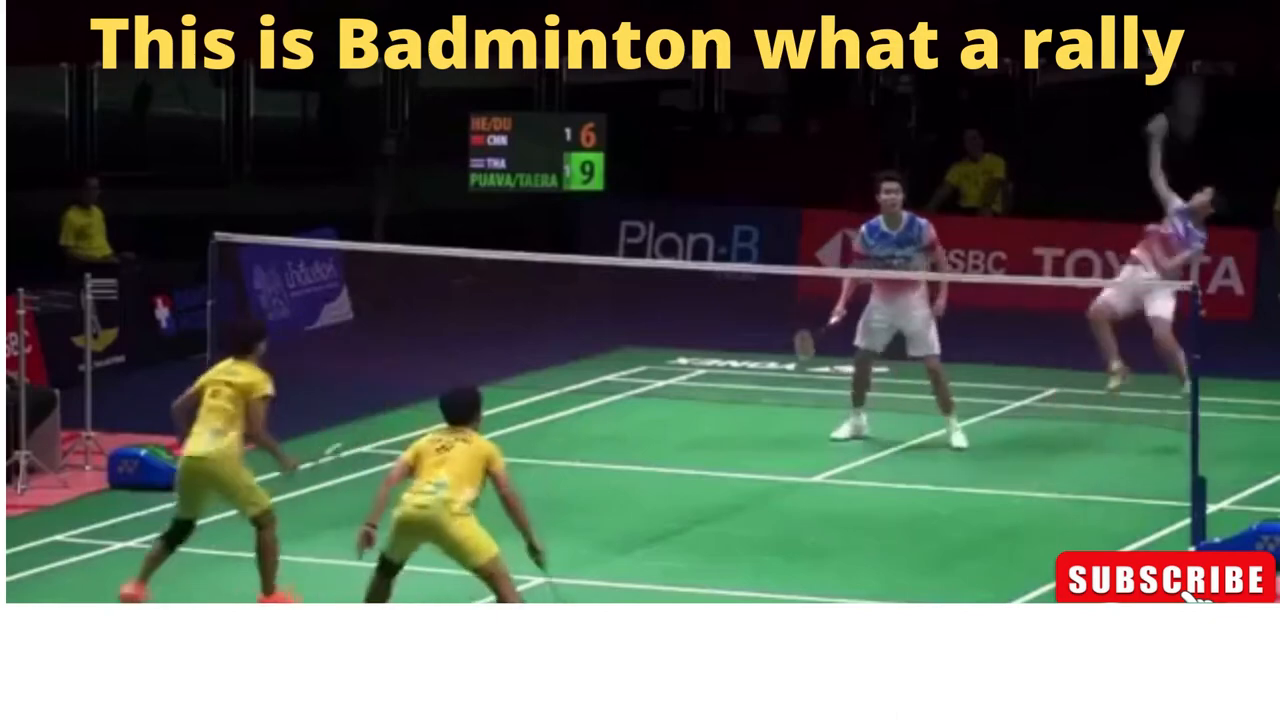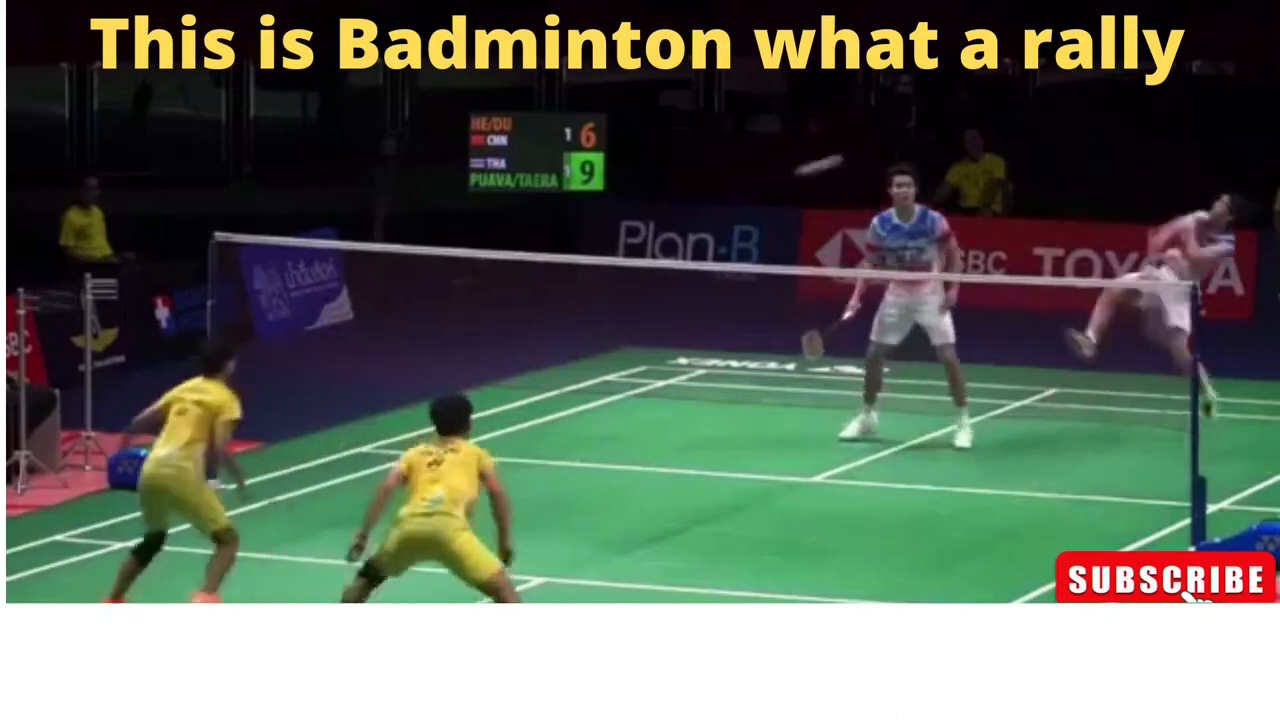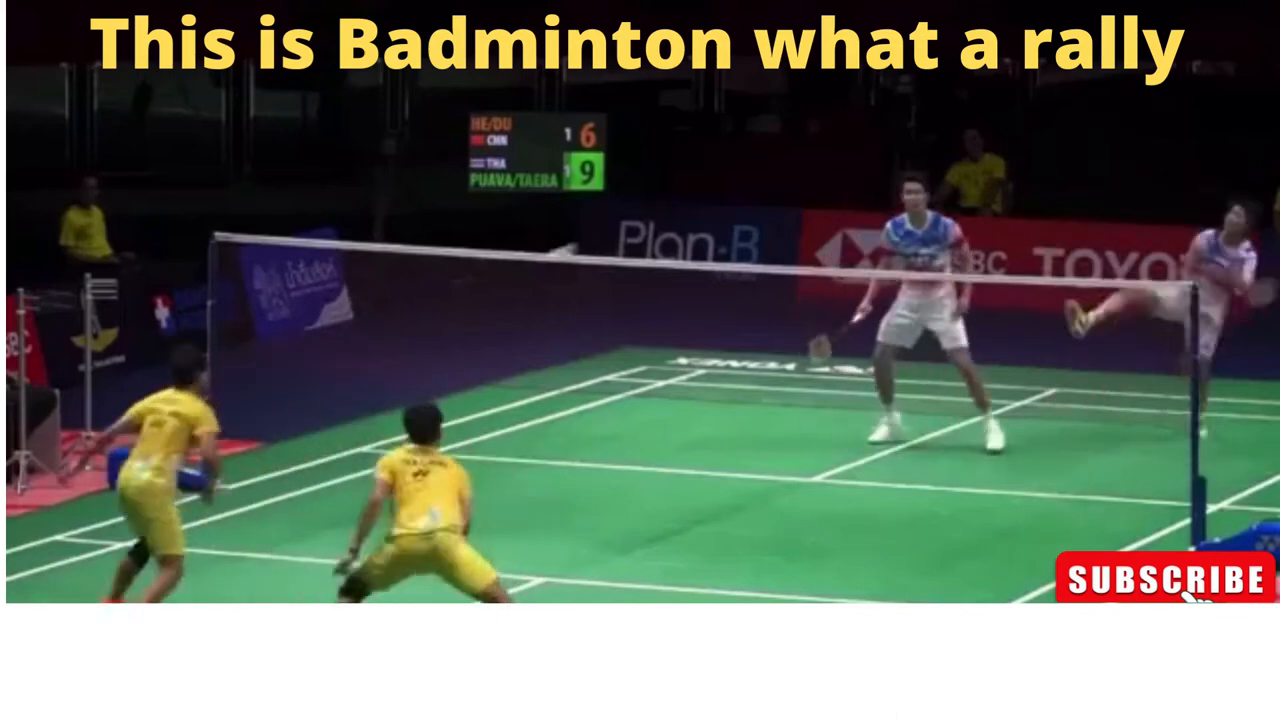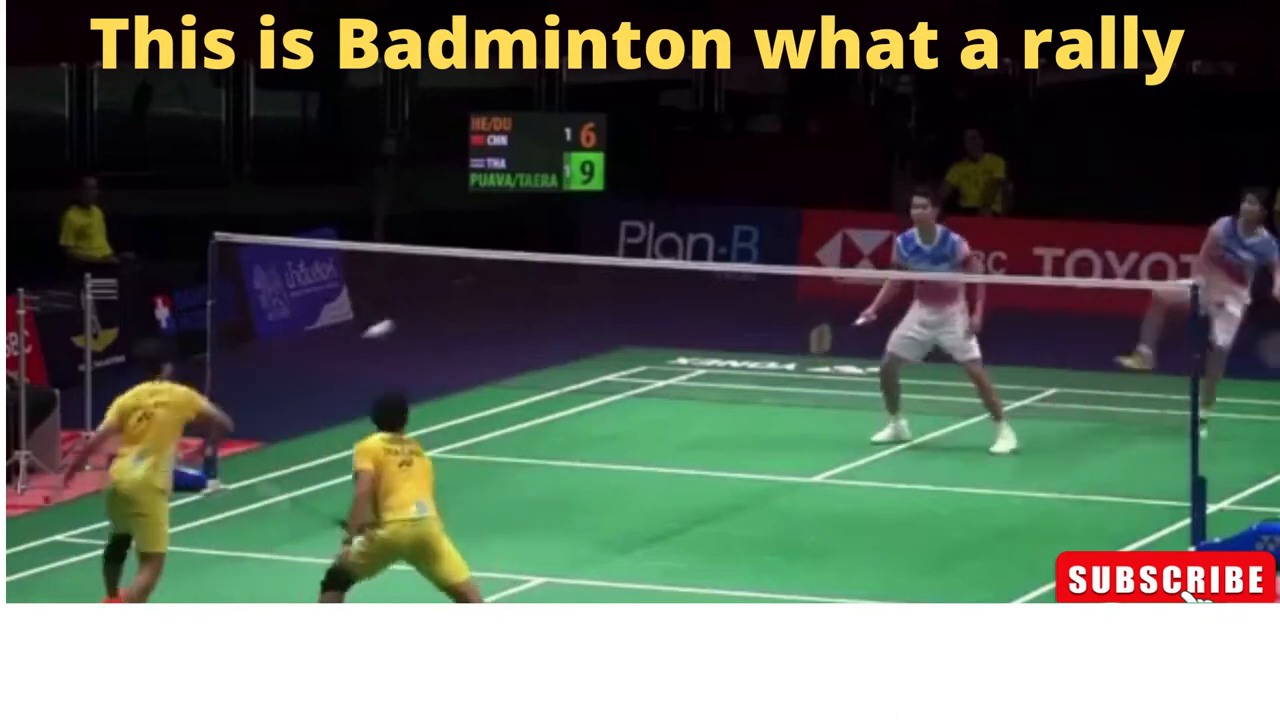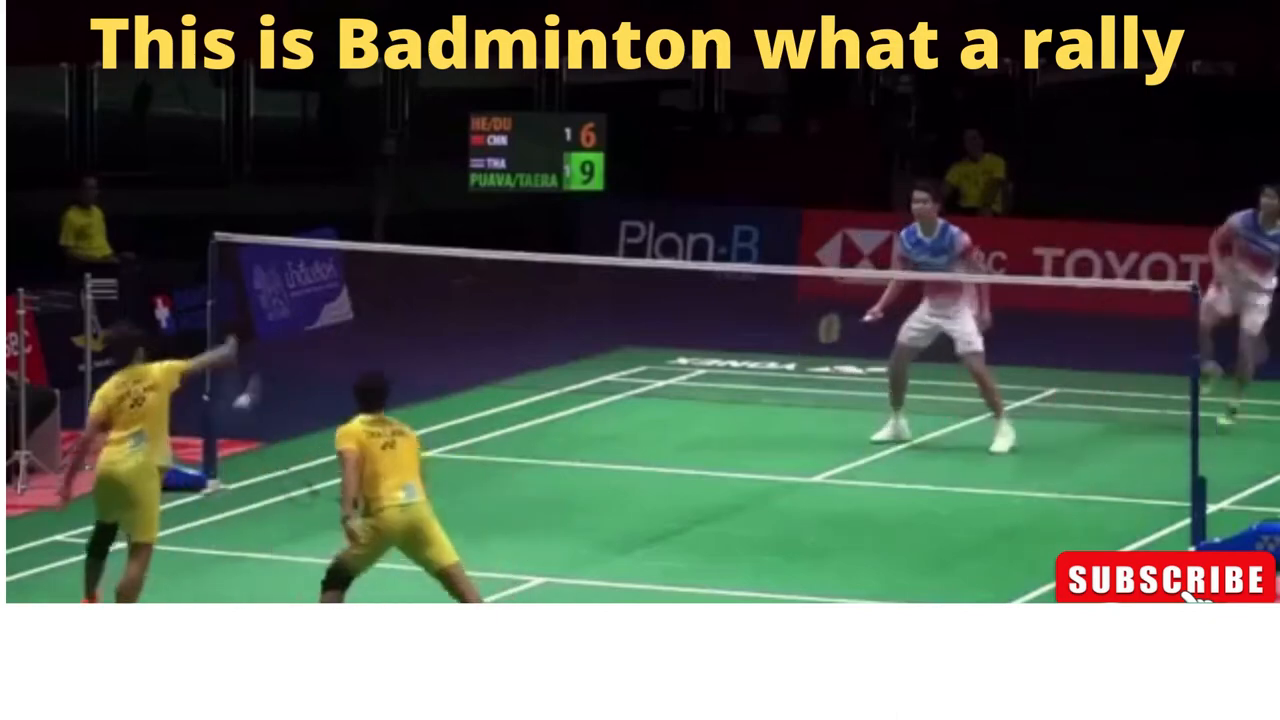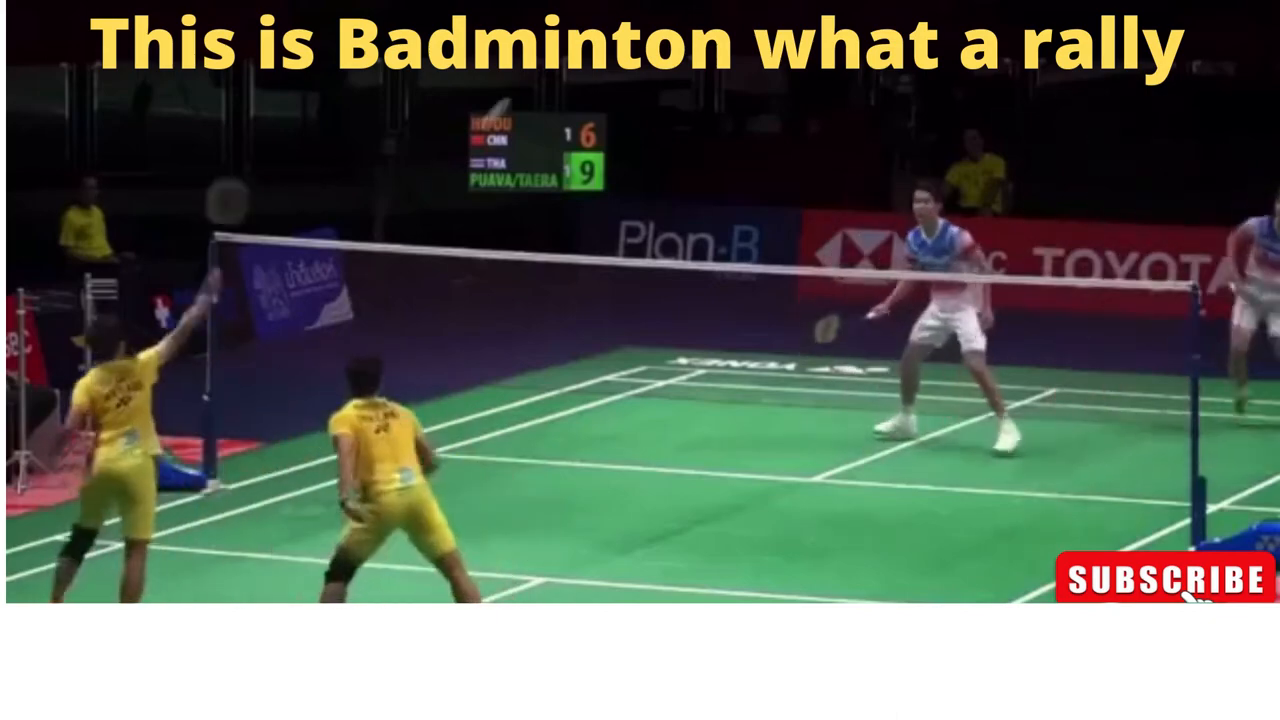
dt=0.1s
person 1, frame 1
left shoulder: (216, 371)
right shoulder: (259, 379)
left elbow: (180, 407)
right elbow: (257, 430)
left wrist: (181, 433)
right wrist: (283, 458)
left hip: (190, 459)
right hip: (221, 460)
left knee: (180, 527)
right knee: (265, 521)
left ankle: (137, 586)
right ankle: (270, 596)
person 1, frame 2
left shoulder: (183, 389)
right shoulder: (225, 399)
left elbow: (139, 422)
right elbow: (221, 449)
left wrist: (122, 445)
right wrist: (239, 478)
left hip: (150, 473)
right hip: (180, 475)
left knee: (152, 541)
right knee: (227, 540)
left ankle: (113, 603)
right ankle: (206, 598)
person 1, frame 3
left shoulder: (154, 401)
right shoulder: (201, 412)
left elbow: (110, 433)
right elbow: (210, 458)
left wrist: (81, 461)
right wrist: (210, 485)
left hip: (126, 484)
right hip: (154, 489)
left knee: (148, 545)
right knee: (172, 566)
left ankle: (114, 603)
person 1, frame 4
left shoulder: (126, 399)
right shoulder: (181, 395)
left elbow: (95, 441)
right elbow: (224, 423)
left wrist: (67, 475)
left hip: (118, 479)
right hip: (148, 485)
left knee: (118, 542)
right knee: (150, 564)
left ankle: (113, 600)
person 1, frame 5
left shoulder: (106, 390)
right shoulder: (160, 373)
left elbow: (85, 440)
right elbow: (208, 361)
left wrist: (67, 481)
right wrist: (229, 351)
left hip: (108, 470)
right hip: (142, 474)
left knee: (102, 536)
right knee: (139, 555)
left ankle: (89, 604)
person 1, frame 6
left shoulder: (87, 385)
right shoulder: (143, 365)
left elbow: (69, 429)
right elbow: (182, 331)
right wrist: (206, 294)
left hip: (103, 467)
right hip: (137, 468)
left knee: (79, 540)
right knee: (136, 550)
left ankle: (54, 605)
person 2, frame 1
left shoulder: (920, 227)
right shoulder: (867, 232)
left elbow: (940, 264)
left wrist: (941, 297)
right wrist: (842, 303)
left hip: (916, 304)
right hip: (881, 303)
left knee: (933, 367)
right knee: (861, 361)
left ankle: (953, 427)
right ankle: (857, 420)
person 2, frame 2
left shoulder: (933, 220)
right shoulder: (880, 224)
left elbow: (954, 255)
right elbow: (870, 263)
left wrist: (953, 288)
right wrist: (856, 297)
left hip: (930, 295)
right hip: (896, 296)
left knee: (948, 358)
right knee: (874, 356)
left ankle: (963, 423)
right ankle: (867, 417)
person 2, frame 3
left shoulder: (945, 227)
right shoulder: (893, 229)
left elbow: (966, 262)
right elbow: (886, 267)
left wrist: (965, 296)
right wrist: (868, 299)
left hip: (942, 301)
right hip: (908, 301)
left knee: (964, 363)
right knee: (881, 359)
left ankle: (991, 424)
right ankle: (890, 419)
person 2, frame 4
left shoulder: (954, 242)
right shoulder: (903, 243)
left elbow: (977, 276)
right elbow: (895, 280)
left wrist: (977, 314)
right wrist: (874, 308)
left hip: (953, 315)
right hip: (920, 314)
left knee: (976, 373)
right knee: (887, 368)
left ankle: (1004, 431)
right ankle: (896, 424)
person 2, frame 5
left shoulder: (954, 236)
right shoulder: (906, 237)
left elbow: (979, 270)
right elbow: (900, 275)
left wrist: (984, 309)
right wrist: (880, 306)
left hip: (961, 306)
right hip: (930, 306)
left knee: (976, 366)
right knee: (898, 360)
left ankle: (1003, 427)
right ankle: (896, 423)
person 2, frame 6
left shoulder: (955, 235)
right shoulder: (913, 239)
left elbow: (984, 268)
right elbow: (911, 276)
left wrist: (986, 307)
right wrist: (888, 304)
left hip: (966, 304)
right hip: (939, 304)
left knee: (976, 365)
right knee: (910, 357)
left ankle: (1007, 426)
right ankle: (905, 419)
person 3, frame 1
left shoulder: (1197, 241)
right shoulder: (1178, 208)
left elbow: (1167, 269)
right elbow: (1157, 177)
right wrist: (1156, 140)
left hip: (1159, 284)
right hip: (1133, 274)
left knee: (1162, 337)
right knee: (1096, 315)
left ankle: (1185, 384)
right ankle: (1116, 368)
person 3, frame 2
left shoulder: (1225, 245)
right shoulder: (1200, 219)
left elbow: (1196, 254)
right elbow: (1167, 233)
left hip: (1182, 291)
right hip: (1158, 275)
left knee: (1179, 351)
right knee: (1112, 292)
left ankle: (1205, 392)
right ankle: (1091, 339)
person 3, frame 3
left shoulder: (1248, 257)
right shoulder: (1208, 238)
left elbow: (1244, 289)
right elbow: (1188, 268)
left hip: (1210, 312)
right hip: (1186, 296)
left knee: (1199, 369)
right knee: (1134, 294)
left ankle: (1198, 418)
right ankle: (1087, 321)
person 3, frame 4
right shoulder: (1223, 226)
right elbow: (1203, 257)
right wrist: (1204, 282)
left hip: (1231, 301)
right hip: (1206, 287)
left knee: (1216, 359)
right knee: (1160, 299)
left ankle: (1203, 415)
right ankle: (1145, 353)
person 3, frame 5
right shoulder: (1241, 220)
right elbow: (1215, 241)
right wrist: (1218, 267)
left hip: (1260, 291)
right hip: (1231, 280)
left knee: (1247, 348)
right knee: (1204, 323)
left ankle: (1234, 403)
right ankle: (1209, 368)
person 3, frame 6
right shoulder: (1258, 225)
right elbow: (1233, 239)
right wrist: (1234, 272)
right hip: (1251, 291)
right knee: (1238, 348)
right ankle: (1241, 392)
person 4, frame 1
left shoulder: (423, 443)
right shoulder: (485, 447)
left elbow: (391, 479)
right elbow: (508, 496)
left wrist: (370, 524)
right wrist: (531, 540)
left hip: (409, 513)
right hip: (448, 514)
left knee: (387, 567)
right knee: (501, 582)
person 4, frame 2
left shoulder: (415, 454)
right shoulder: (476, 454)
left elbow: (386, 488)
right elbow: (497, 493)
left wrist: (362, 535)
right wrist: (505, 541)
left hip: (411, 528)
right hip: (448, 528)
left knee: (368, 577)
right knee: (503, 591)
person 4, frame 3
left shoulder: (391, 461)
right shoulder: (455, 468)
left elbow: (375, 501)
right elbow: (466, 520)
left wrist: (353, 550)
left hip: (406, 542)
right hip: (445, 540)
left knee: (352, 590)
right knee: (499, 600)
person 4, frame 4
left shoulder: (367, 448)
right shoulder: (420, 454)
left elbow: (362, 493)
left wrist: (350, 540)
left hip: (392, 530)
right hip: (430, 529)
left knee: (334, 581)
right knee: (469, 597)
person 4, frame 5
left shoulder: (350, 433)
right shoulder: (407, 433)
left elbow: (350, 474)
left wrist: (347, 518)
left hip: (382, 517)
right hip: (419, 513)
left knee: (335, 580)
right knee: (458, 583)
person 4, frame 6
left shoulder: (343, 418)
right shoulder: (404, 414)
left elbow: (346, 456)
right elbow: (431, 461)
left wrist: (346, 500)
left hip: (381, 502)
right hip: (418, 495)
left knee: (339, 572)
right knee: (455, 569)
